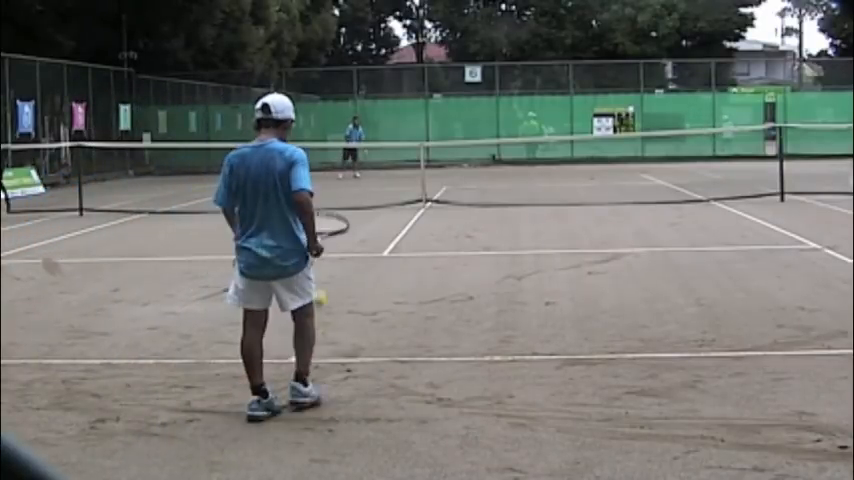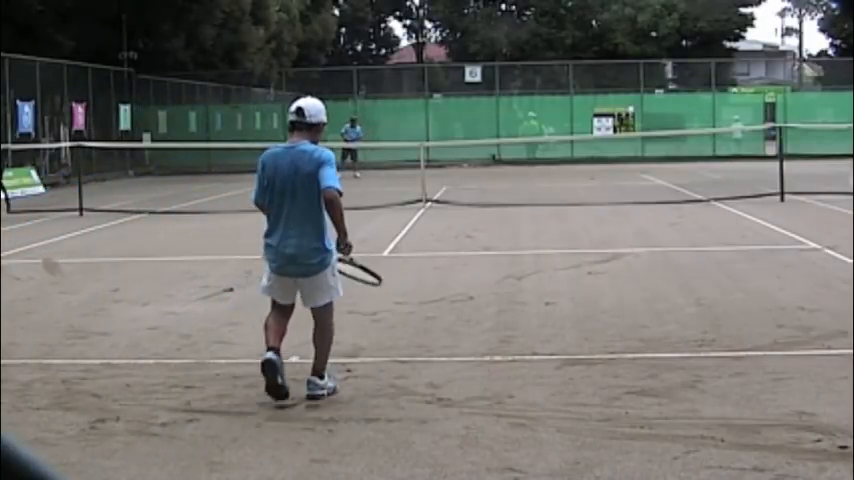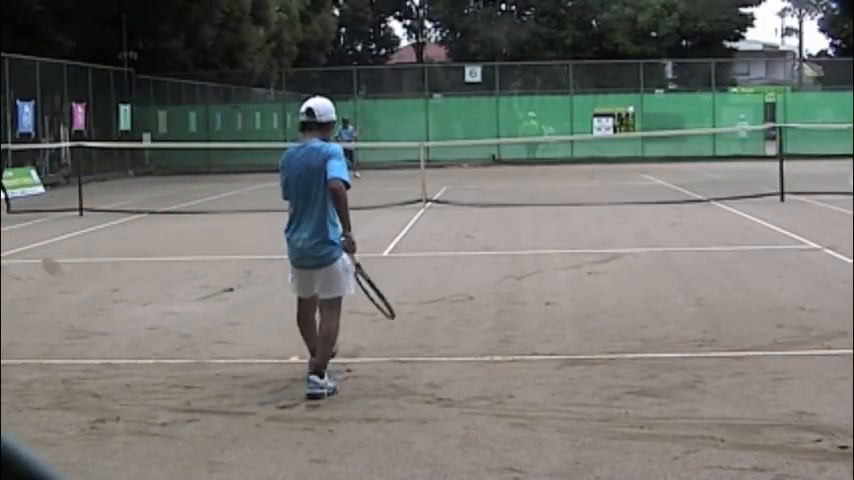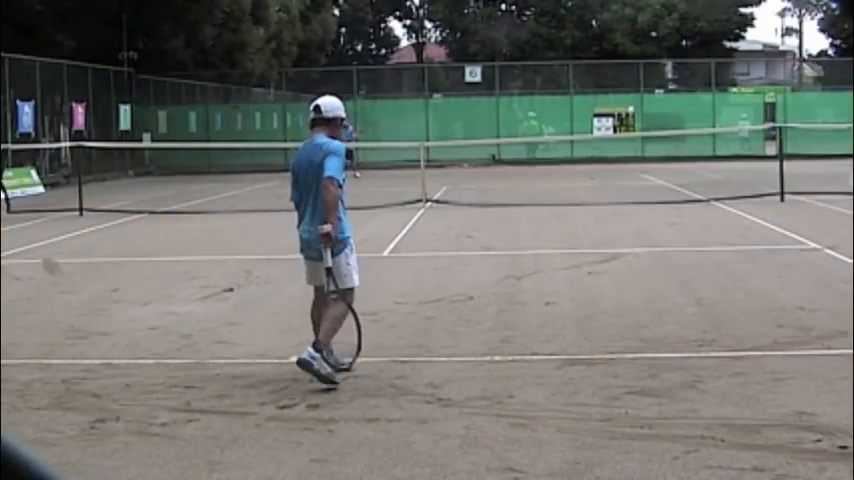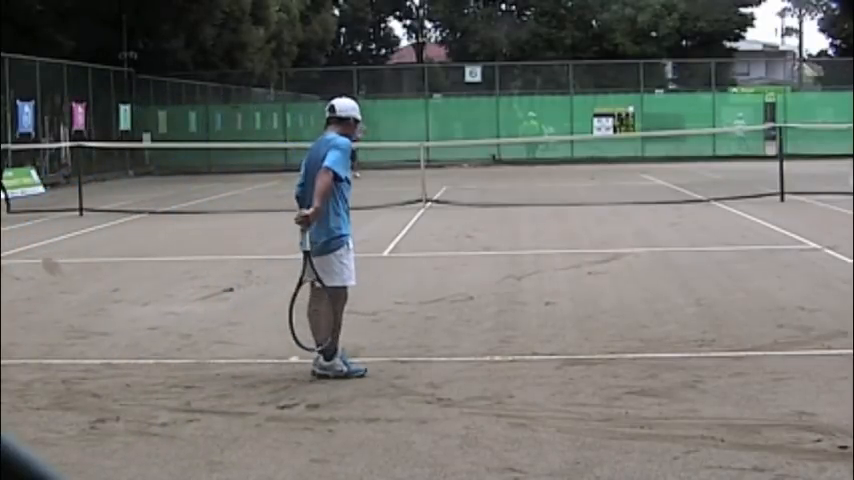
dt=0.3s
person 1, frame 1
left shoulder: (234, 159)
right shoulder: (293, 155)
left elbow: (226, 206)
right elbow: (302, 199)
right wrist: (312, 239)
left hip: (250, 255)
right hip: (289, 254)
left knee: (253, 326)
right knee: (304, 317)
left ankle: (259, 397)
right ankle: (301, 386)
person 1, frame 2
left shoulder: (268, 158)
right shoulder: (322, 157)
left elbow: (261, 204)
right elbow: (331, 196)
right wrist: (342, 236)
left hip: (278, 252)
right hip: (315, 252)
left knee: (279, 312)
right knee: (322, 315)
left ankle: (272, 355)
right ankle: (318, 379)
person 1, frame 3
left shoulder: (287, 157)
right shoulder: (331, 152)
right elbow: (336, 187)
right wrist: (347, 230)
left hip: (297, 243)
right hip: (326, 245)
left knee: (306, 304)
right knee: (330, 310)
left ankle: (317, 358)
right ankle: (318, 377)
person 1, frame 4
left shoulder: (299, 154)
right shoulder: (333, 148)
right elbow: (330, 184)
right wrist: (330, 222)
left hip: (309, 235)
right hip: (332, 237)
left knee: (323, 295)
right knee: (342, 299)
left ankle: (323, 354)
right ankle: (316, 352)
person 1, frame 5
left shoulder: (313, 149)
right shoulder: (340, 144)
left elbow: (300, 192)
right elbow: (326, 175)
right wrist: (316, 208)
left hip: (314, 233)
right hip: (333, 233)
left knee: (318, 295)
right knee: (337, 296)
left ankle: (325, 355)
right ankle: (330, 359)
